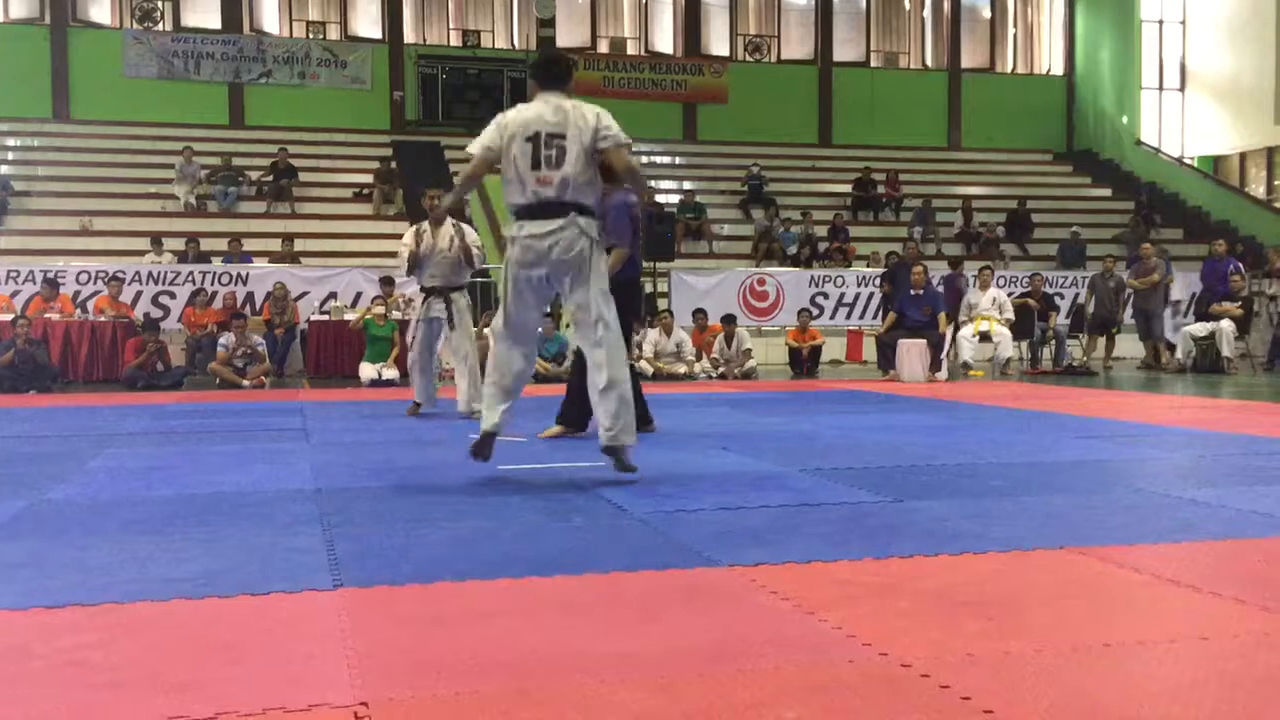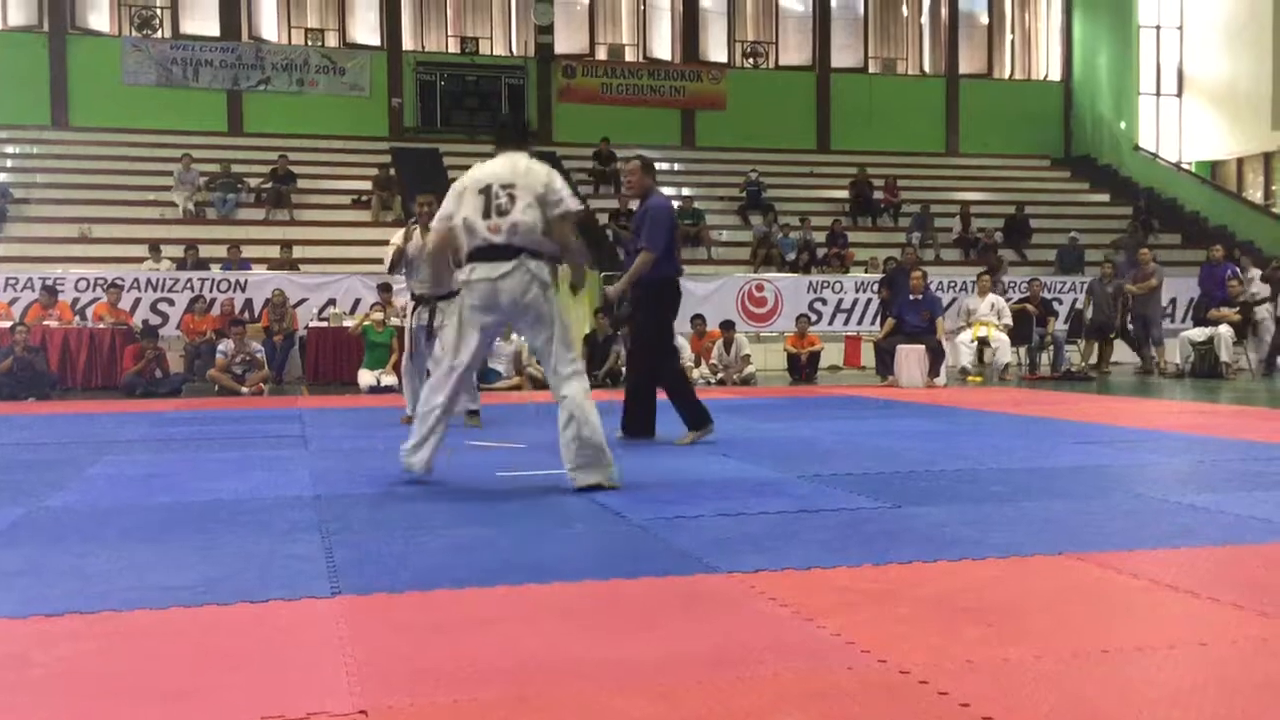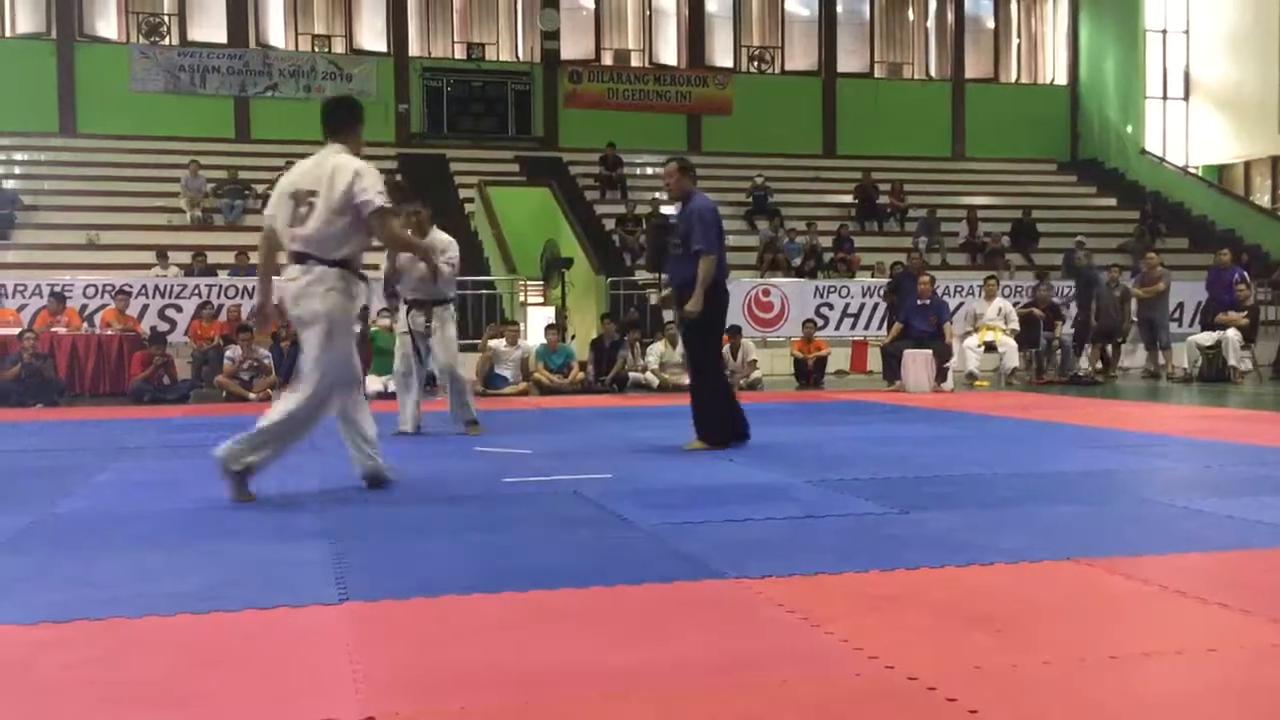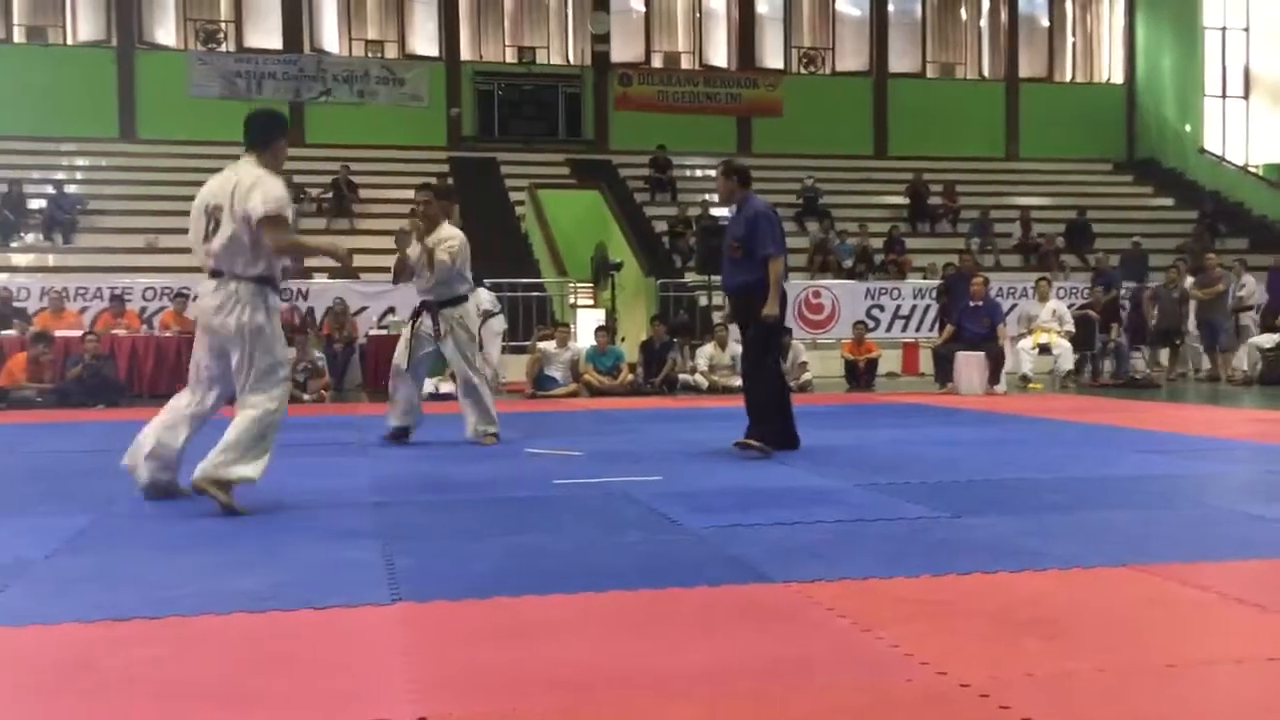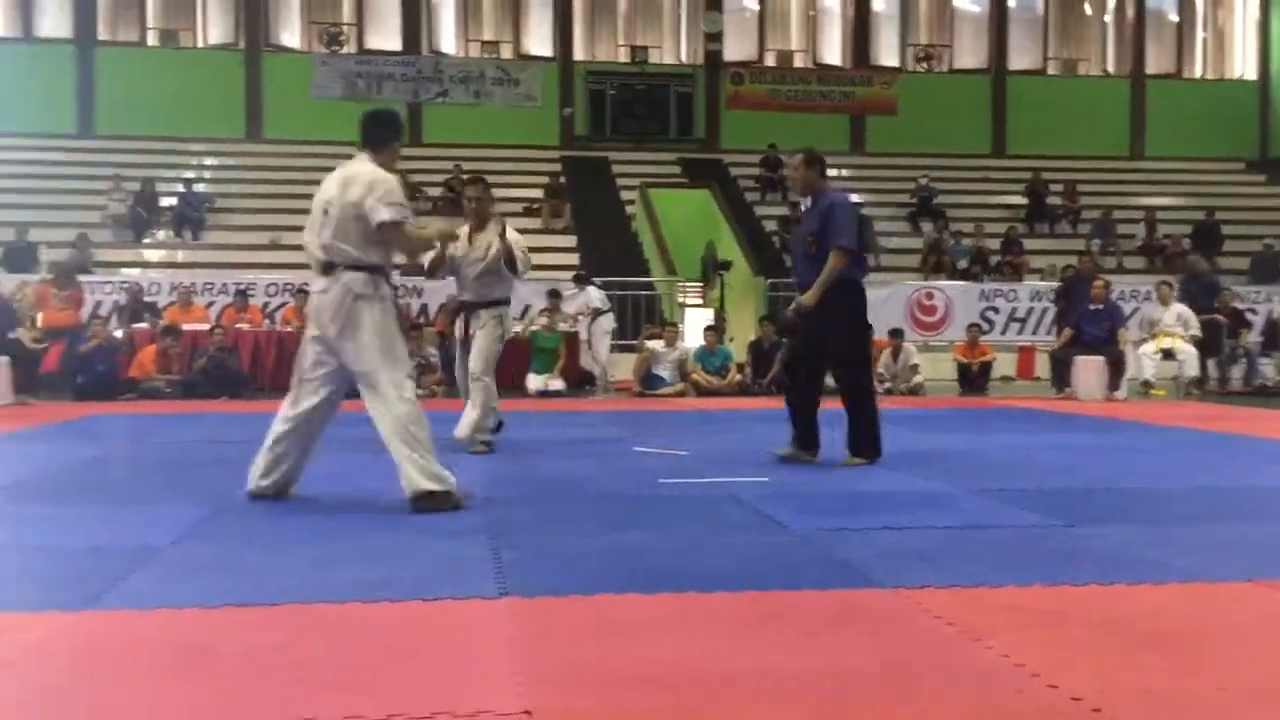
dt=0.5s
person 1, frame 1
left shoulder: (509, 120)
right shoulder: (592, 116)
left elbow: (476, 170)
right elbow: (624, 166)
left wrist: (448, 203)
right wrist: (639, 185)
left hip: (527, 236)
right hip: (575, 234)
left knee: (512, 336)
right knee: (600, 334)
left ankle: (493, 423)
right ankle: (614, 434)
person 1, frame 2
left shoulder: (467, 179)
right shoulder: (545, 175)
left elbow: (436, 249)
right elbow: (566, 237)
left wrist: (466, 259)
right wrist: (578, 270)
left hip: (479, 280)
right hip: (526, 279)
left knee: (451, 372)
right knee: (566, 373)
left ankle: (417, 456)
right ankle: (591, 470)
person 1, frame 3
left shoulder: (296, 173)
right shoulder: (358, 170)
left elbow: (268, 239)
right elbow: (386, 230)
left wrist: (264, 295)
right wrist: (423, 250)
left hip: (301, 282)
right hip: (333, 286)
left knee: (345, 380)
right knee: (318, 387)
left ankle: (371, 464)
right ankle: (239, 458)
person 1, frame 4
left shoulder: (213, 185)
right shoulder: (265, 185)
left elbow: (201, 243)
right elbow: (277, 242)
right wrist: (328, 248)
left hip: (214, 296)
right hip: (248, 300)
left knee: (203, 391)
right knee: (266, 397)
left ankle: (151, 466)
right ankle: (218, 473)
person 1, frame 5
left shoulder: (330, 183)
right shoulder: (381, 182)
left elbow: (314, 243)
right elbow: (398, 241)
right wrist: (436, 234)
left hip: (326, 291)
right hip: (362, 294)
left knee: (309, 391)
right knee: (392, 388)
left ankle: (267, 478)
right ankle: (427, 485)
person 2, frame 1
left shoulder: (617, 205)
right shoulder: (623, 202)
left elbow: (621, 249)
left hip: (616, 291)
right hip: (622, 289)
left knee: (588, 356)
left ankle: (571, 421)
right ankle: (639, 419)
person 2, frame 2
left shoulder: (657, 207)
right shoulder: (649, 206)
left elbow: (649, 254)
left wrist: (622, 285)
right wrist: (629, 285)
left hip: (657, 292)
right hip: (650, 292)
left knee: (662, 360)
right knee: (641, 361)
left ankle: (698, 421)
right ankle: (637, 426)
person 2, frame 3
left shoulder: (700, 209)
right shoulder: (689, 209)
left elbow: (709, 257)
left wrist: (697, 298)
right wrist: (674, 291)
left hip: (705, 298)
right hip: (694, 296)
left knee: (705, 366)
right knee: (705, 365)
left ankle: (713, 434)
right ankle: (733, 429)
person 2, frame 4
left shoulder: (759, 212)
right shoulder: (739, 215)
left elbow: (775, 258)
left wrist: (773, 301)
right wrist: (733, 304)
left hip: (762, 301)
right hip: (746, 301)
left knee: (758, 366)
right knee: (765, 367)
left ankle: (761, 435)
right ankle: (784, 436)
person 2, frame 5
left shoulder: (837, 205)
right shoulder: (810, 211)
left elbow: (840, 254)
left wrist: (815, 293)
right wrist: (800, 300)
left hip: (841, 300)
right hip: (814, 304)
left knee: (853, 376)
right knee: (796, 369)
left ankle: (865, 448)
right ankle: (804, 442)
person 3, frame 1
left shoulder: (462, 230)
right shoulder: (415, 232)
left elbow: (476, 262)
right elbow: (407, 268)
left wrist: (462, 242)
right wrist: (416, 246)
left hip: (455, 299)
right hip: (428, 300)
left knee: (464, 352)
right knee: (418, 353)
left ankle: (473, 405)
right ankle: (421, 399)
person 3, frame 2
right shoulder: (404, 235)
right elbow: (392, 267)
right wrist: (404, 243)
left hip: (447, 306)
right hip: (419, 307)
right knee: (412, 362)
left ankle: (470, 408)
right ankle: (413, 410)
person 3, frame 3
left shoulder: (444, 241)
left elbow: (445, 279)
right elbow: (390, 280)
left wrist: (428, 258)
right wrist: (392, 259)
left hip: (439, 313)
right hip: (410, 314)
left knee: (448, 368)
right knee: (405, 371)
left ankle: (468, 417)
right ankle: (409, 423)
person 3, frame 4
left shoulder: (453, 236)
right shoulder: (415, 240)
left elbow: (440, 269)
right elbow: (399, 274)
left wrist: (423, 242)
right wrist: (402, 250)
left hip: (454, 314)
right hip: (426, 314)
left knee: (467, 372)
right knee: (403, 367)
left ankle: (485, 428)
right ankle: (402, 425)
person 3, frame 5
left shoulder: (507, 235)
right shoulder: (458, 237)
left elbow: (519, 270)
right elbow: (432, 270)
left wrist: (502, 238)
right wrist: (444, 248)
left hip: (492, 314)
right hip: (467, 314)
left knee: (480, 372)
right knee: (466, 375)
left ankle: (480, 435)
right ankle: (489, 421)
